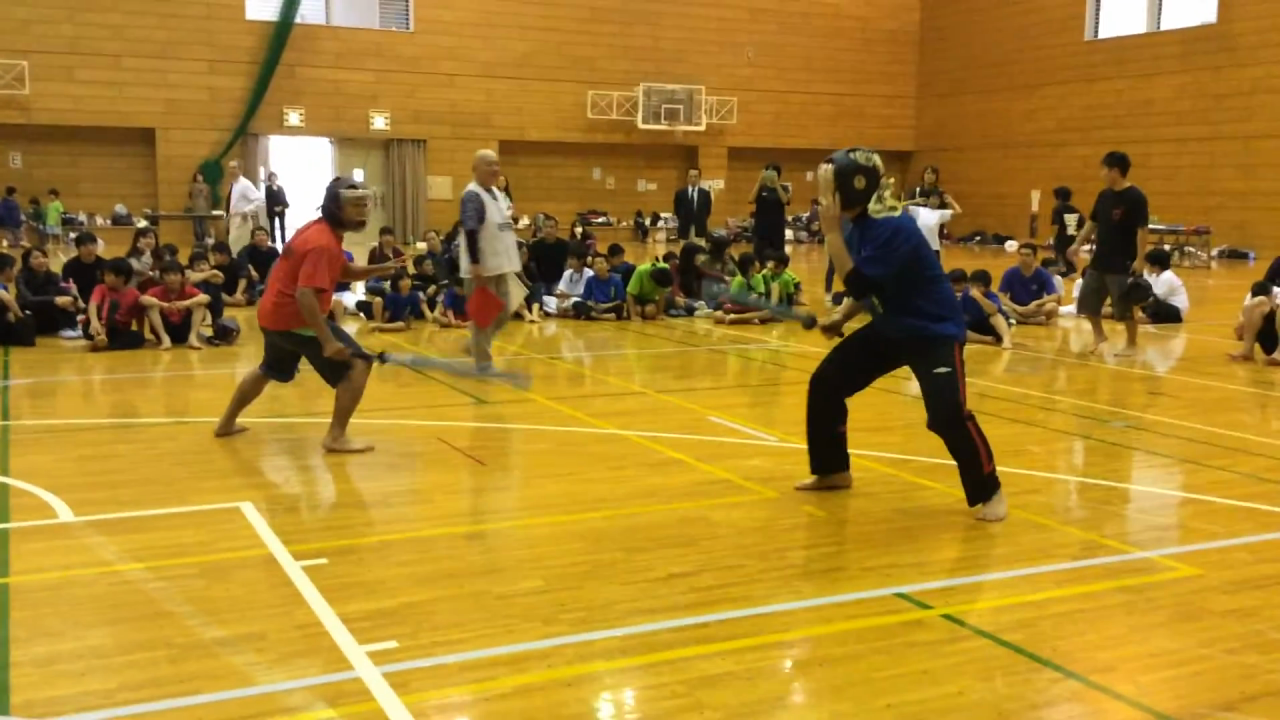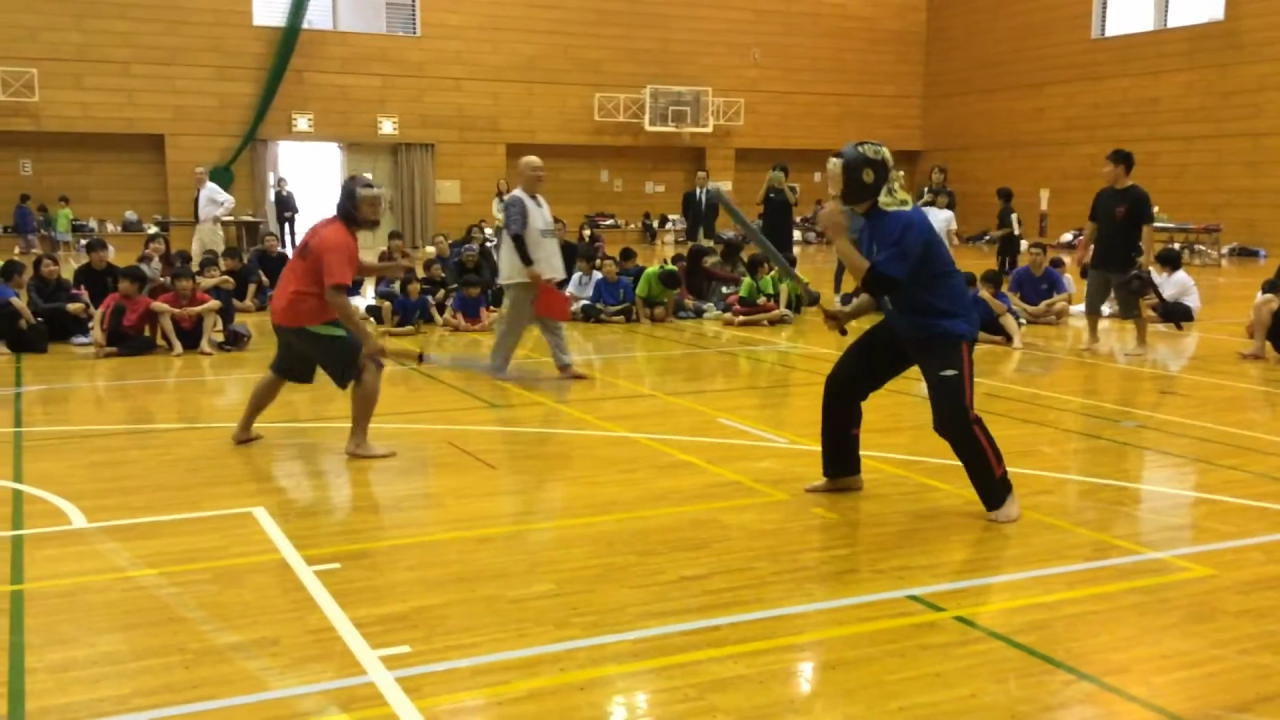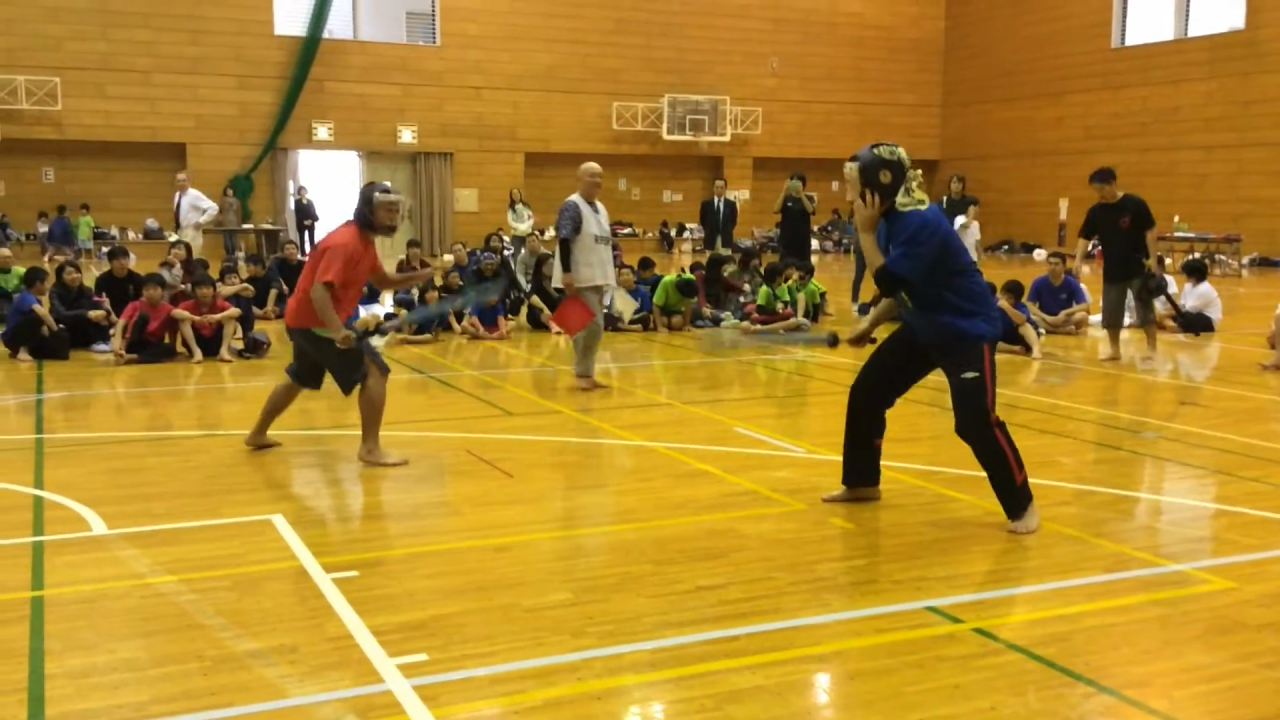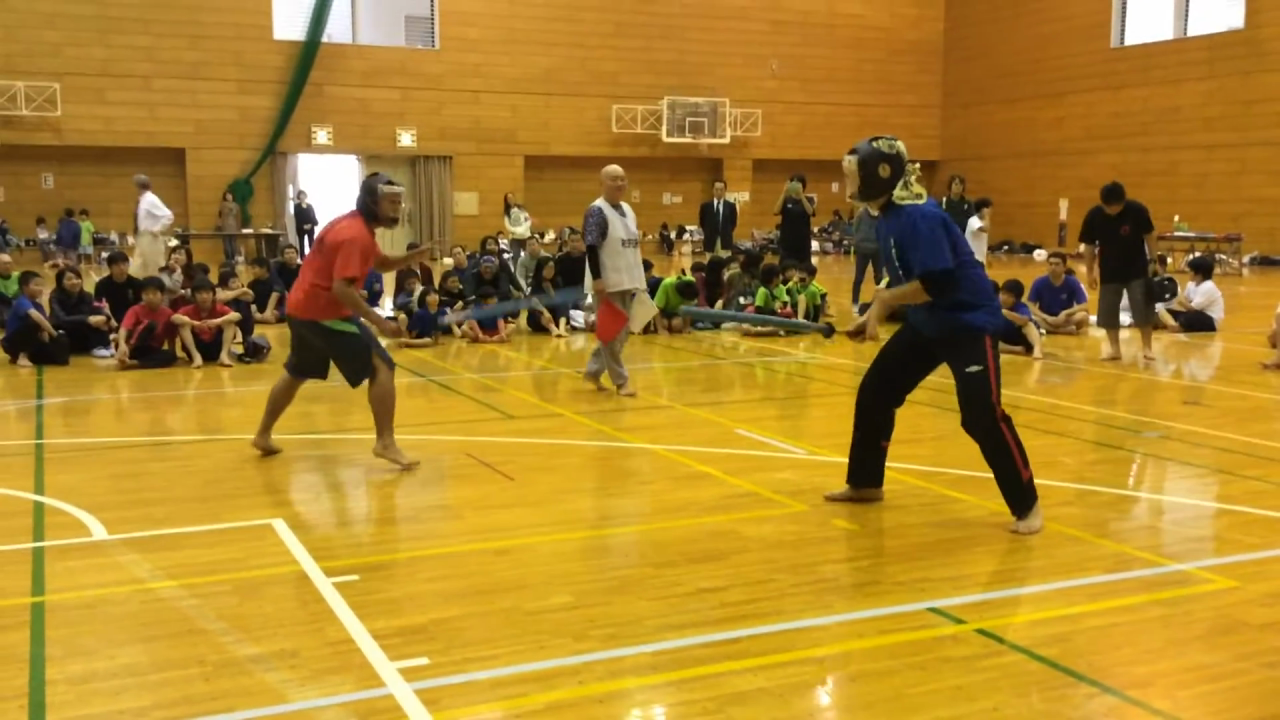
dt=0.4s
person 1, frame 1
left shoulder: (894, 229)
right shoulder: (858, 226)
left elbow: (858, 283)
left wrist: (832, 233)
right wrist: (839, 318)
left hip: (934, 331)
right hip: (889, 327)
left knee: (947, 412)
right knee: (825, 383)
left ankle: (989, 492)
right ankle: (833, 470)
person 1, frame 2
left shoulder: (905, 223)
right shoulder: (871, 222)
left elbow: (880, 282)
left wrist: (839, 239)
right wrist: (849, 313)
left hip: (945, 328)
right hip: (902, 325)
left knee: (954, 416)
right knee: (841, 385)
left ankle: (1002, 494)
right ankle: (844, 473)
person 1, frame 3
left shoulder: (923, 223)
right shoulder: (891, 221)
left elbow: (888, 282)
left wrist: (866, 232)
right wrist: (869, 325)
left hip: (967, 330)
right hip: (922, 328)
left knee: (976, 419)
right knee: (865, 393)
left ankle: (1021, 506)
right ankle: (862, 483)
person 1, frame 4
left shoulder: (920, 217)
right shoulder: (890, 217)
left elbow: (936, 282)
left wrist: (883, 300)
right wrist: (871, 317)
left hip: (968, 323)
right hip: (925, 324)
left knee: (983, 416)
right knee: (873, 393)
left ankle: (1027, 505)
right ankle: (865, 483)
person 2, frame 1
left shoulder: (320, 230)
right shoulder: (323, 243)
left elbow: (346, 273)
right elbow: (305, 295)
left wrist: (381, 269)
right wrist: (327, 340)
left hip: (273, 314)
right hip: (294, 318)
left knee: (268, 370)
right knee: (358, 365)
left ankle: (227, 422)
right ankle: (336, 436)
person 2, frame 2
left shoulder: (330, 228)
right shoulder: (339, 241)
left elbow: (356, 268)
right elbow: (335, 296)
left wrist: (392, 268)
right wrist: (368, 338)
left hip: (285, 312)
right hip: (309, 316)
left knee: (281, 373)
right knee: (369, 368)
left ankle: (244, 428)
right ankle: (359, 441)
person 2, frame 3
left shoulder: (365, 242)
right shoulder: (346, 243)
left elbow: (383, 282)
right elbow: (318, 290)
left wrist: (415, 277)
right wrist: (336, 330)
left hip: (302, 320)
right hip: (315, 321)
left knee: (298, 380)
right knee: (374, 372)
left ankle: (258, 434)
right ankle: (370, 448)
person 2, frame 4
left shoulder: (354, 226)
right shoulder: (356, 235)
left elbow: (383, 264)
right elbow: (342, 288)
left wrist: (417, 254)
right wrist: (378, 321)
left hip: (303, 310)
right hip: (325, 314)
left knee: (296, 374)
right knee: (381, 368)
left ankle: (264, 435)
right ankle: (386, 443)
person 3, frame 1
left shoulder: (497, 193)
right shoulder: (472, 196)
right elbow: (470, 233)
left wrist: (514, 257)
right wrist: (475, 265)
left hip: (500, 266)
right hip: (483, 267)
left knee: (504, 311)
left ankle: (478, 350)
right ankle: (483, 363)
person 3, frame 2
left shoulder: (541, 201)
right shoulder: (515, 201)
right elbow: (516, 236)
left wrist: (546, 271)
right wrist: (530, 268)
left hip: (545, 272)
right hip: (524, 274)
left knee: (552, 320)
right knee: (514, 321)
left ankle: (565, 366)
right ankle: (498, 367)
person 3, frame 3
left shoulder: (600, 208)
right shoulder: (572, 206)
right elbow: (564, 241)
left wrist: (608, 275)
right wrist: (566, 273)
left hip: (598, 277)
right hip: (580, 278)
left knee: (594, 327)
right knee: (592, 324)
left ankle: (585, 373)
right ankle: (583, 373)
person 3, frame 4
left shoulder: (627, 209)
right shoulder: (597, 211)
right elbow: (591, 248)
left wrist: (637, 277)
right wrist: (597, 279)
left hip: (626, 281)
right hip: (608, 283)
left knee: (619, 332)
right knee: (613, 332)
left ankle: (593, 371)
right ankle: (620, 381)
person 4, frame 1
left shoulder: (1136, 198)
right shoulder: (1104, 195)
left elbow: (1142, 230)
right elbow: (1093, 222)
left wrist: (1139, 259)
right wrist: (1077, 244)
left hip: (1122, 264)
right hip: (1099, 260)
left knee: (1124, 306)
right knee: (1087, 300)
left ankle: (1131, 344)
right ankle: (1099, 335)
person 4, frame 2
left shoulder: (1138, 196)
right shoulder: (1103, 195)
left elbow: (1147, 227)
right elbow: (1093, 224)
left wrist: (1146, 255)
right wrist: (1082, 249)
left hip: (1125, 262)
right hip: (1100, 260)
left knee: (1131, 304)
right knee: (1092, 300)
left ankle: (1141, 343)
right ankle: (1092, 337)
person 4, frame 3
left shoulder: (1136, 204)
right shoulder: (1095, 211)
left elbow: (1150, 231)
right elbow: (1085, 237)
left wrist: (1152, 258)
right wrist: (1078, 260)
left hip: (1138, 268)
right hip: (1112, 270)
left knee: (1145, 307)
right knee: (1110, 311)
left ankle: (1151, 346)
right ankle: (1114, 350)
person 4, frame 4
left shoulder: (1137, 210)
right shoulder: (1093, 216)
left elbow: (1149, 235)
right elbow: (1089, 245)
left wrist: (1153, 261)
right wrist: (1090, 272)
left hip: (1137, 270)
right hip: (1109, 272)
left knee: (1143, 307)
right knee: (1108, 310)
left ankle: (1147, 347)
right ankle: (1114, 348)
